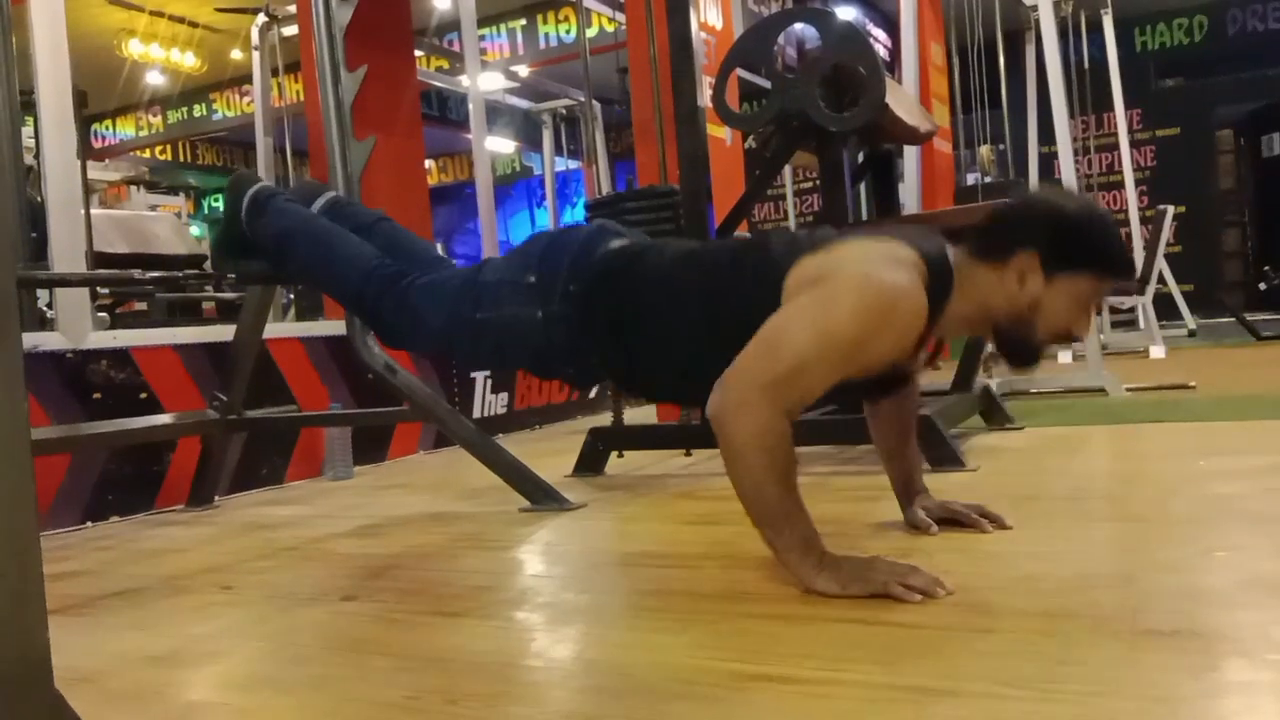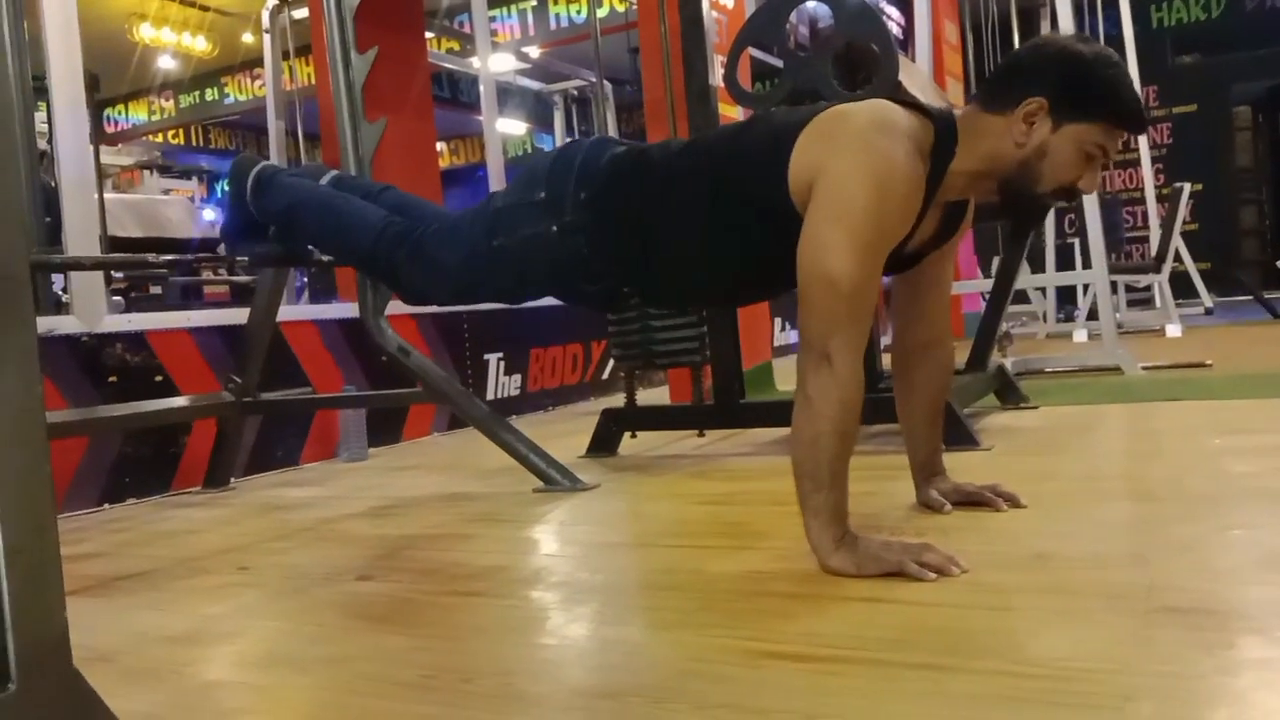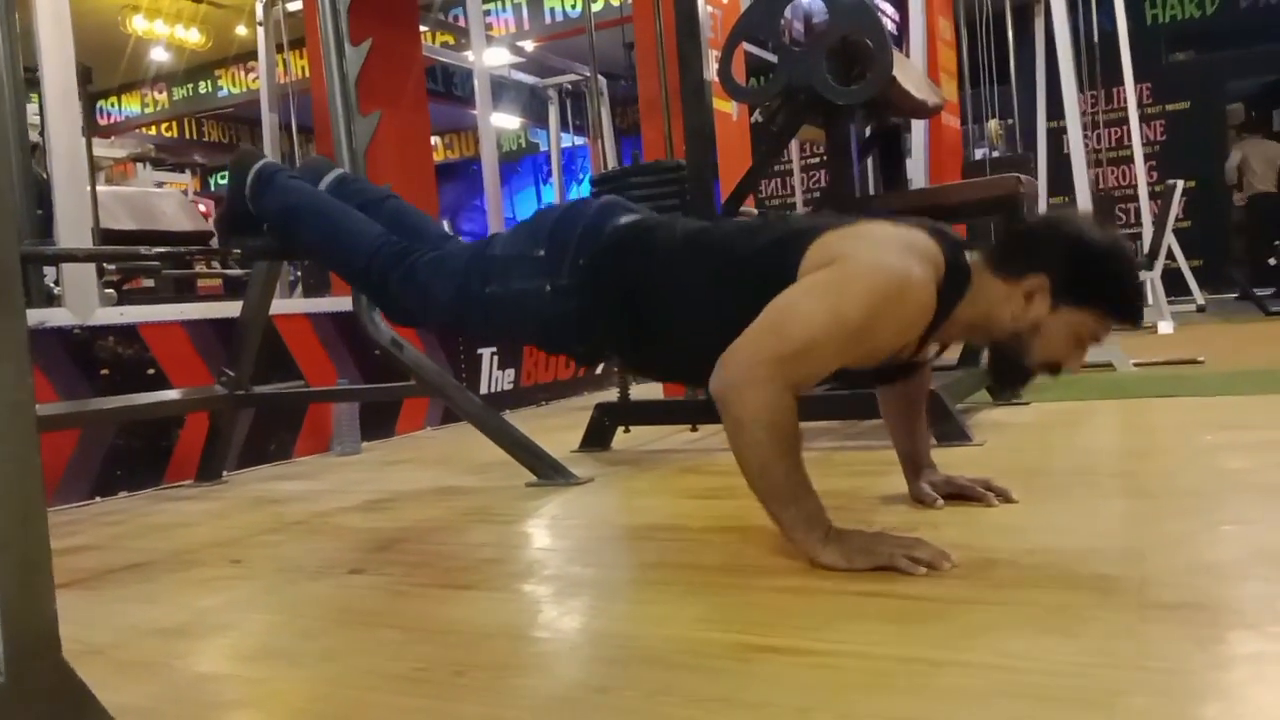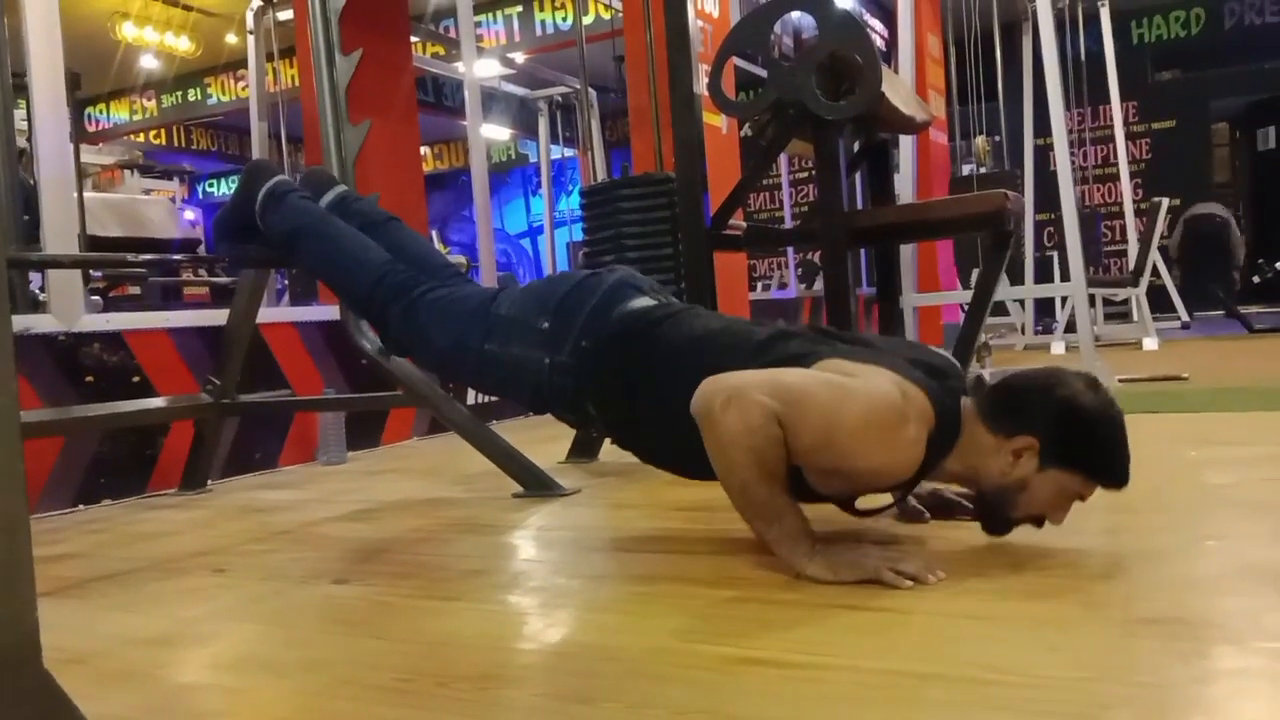
dt=0.7s
person 1, frame 1
left shoulder: (937, 276)
right shoulder: (891, 295)
left elbow: (887, 379)
right elbow: (742, 403)
left wrist: (913, 497)
right wrist: (814, 564)
left hip: (631, 282)
right hip: (581, 301)
left knee: (437, 285)
right knee: (403, 303)
left ankle: (321, 208)
right ankle: (264, 213)
person 1, frame 2
left shoulder: (953, 186)
right shoulder: (884, 160)
left elbow: (923, 337)
right elbow: (829, 355)
left wrist: (929, 474)
right wrist: (833, 541)
left hip: (631, 242)
right hip: (586, 214)
left knee: (435, 249)
right knee: (414, 261)
left ankle: (326, 182)
right ankle: (268, 191)
person 1, frame 3
left shoulder: (941, 289)
right shoulder: (898, 282)
left elbow: (901, 365)
right elbow: (746, 378)
left wrist: (920, 470)
right wrist: (820, 539)
left hip: (633, 262)
right hip: (586, 275)
left knee: (435, 268)
right knee: (409, 281)
left ankle: (328, 184)
right ankle: (265, 188)
person 1, frame 4
left shoulder: (941, 393)
right shoulder: (894, 424)
right elbow: (725, 403)
left wrist: (904, 489)
right wrist: (805, 550)
left hip: (636, 321)
right hip: (588, 348)
left knee: (440, 291)
right knee: (408, 309)
left ankle: (330, 198)
right ankle: (271, 200)
